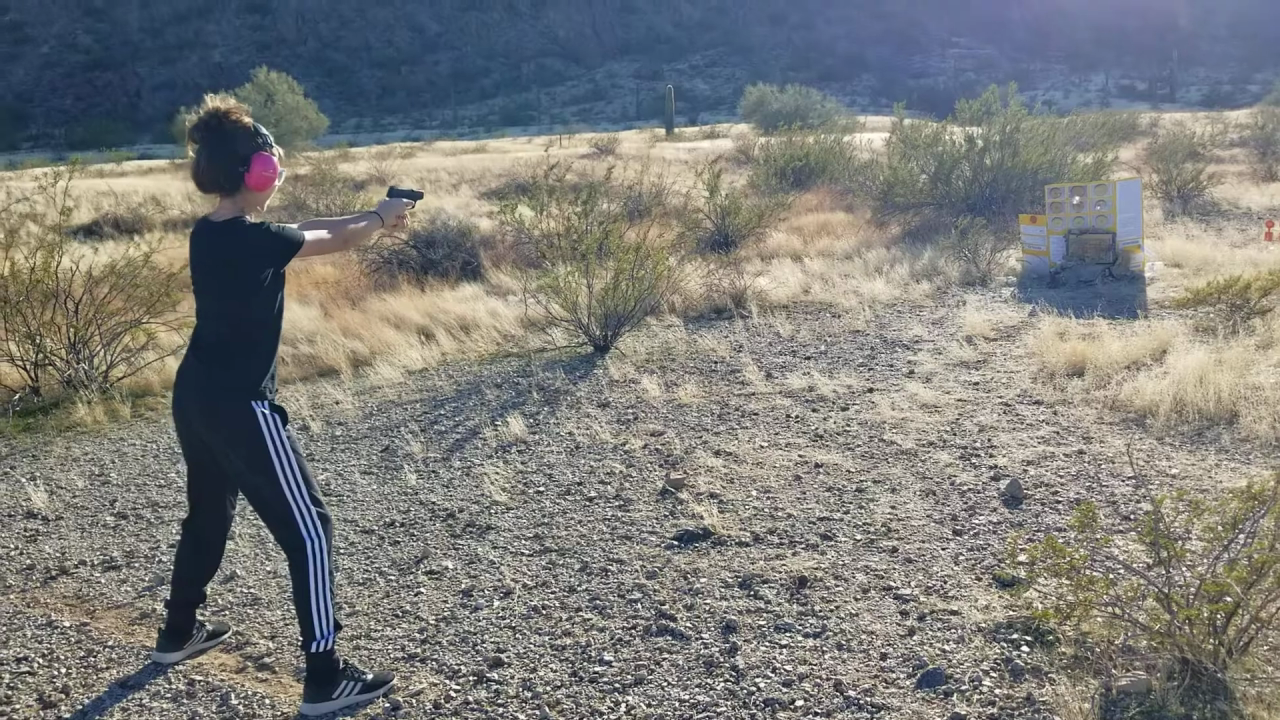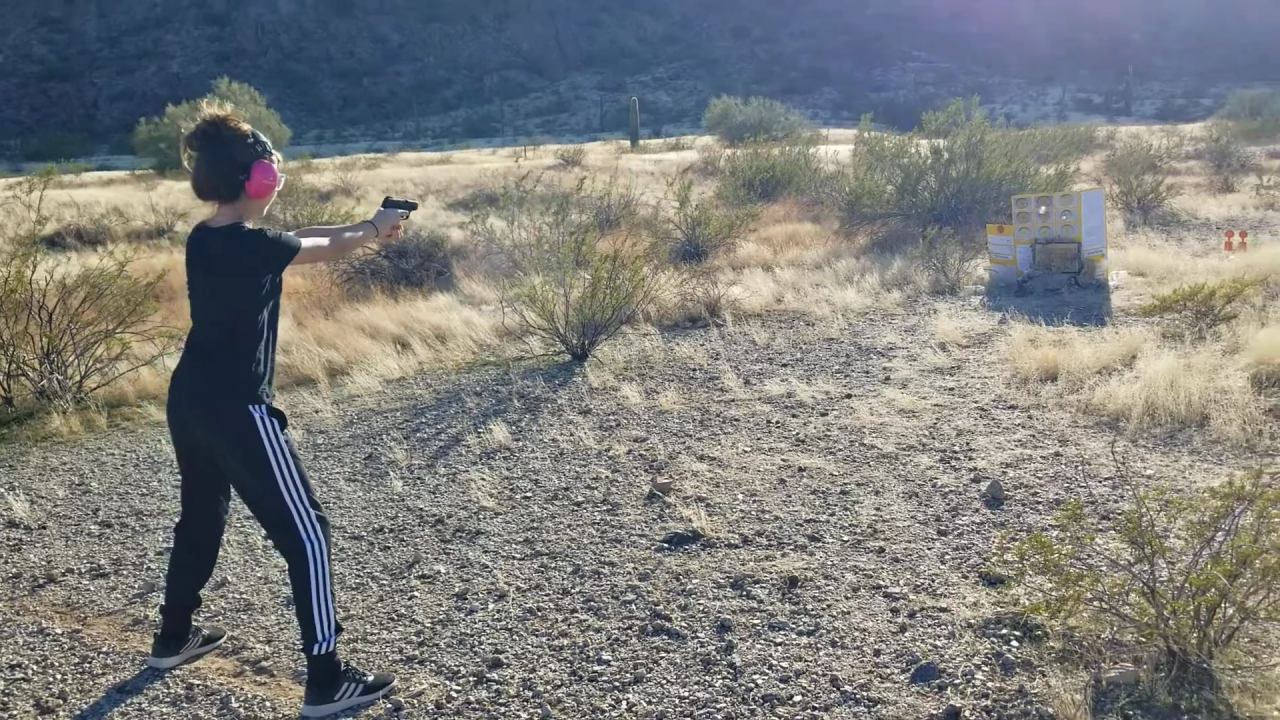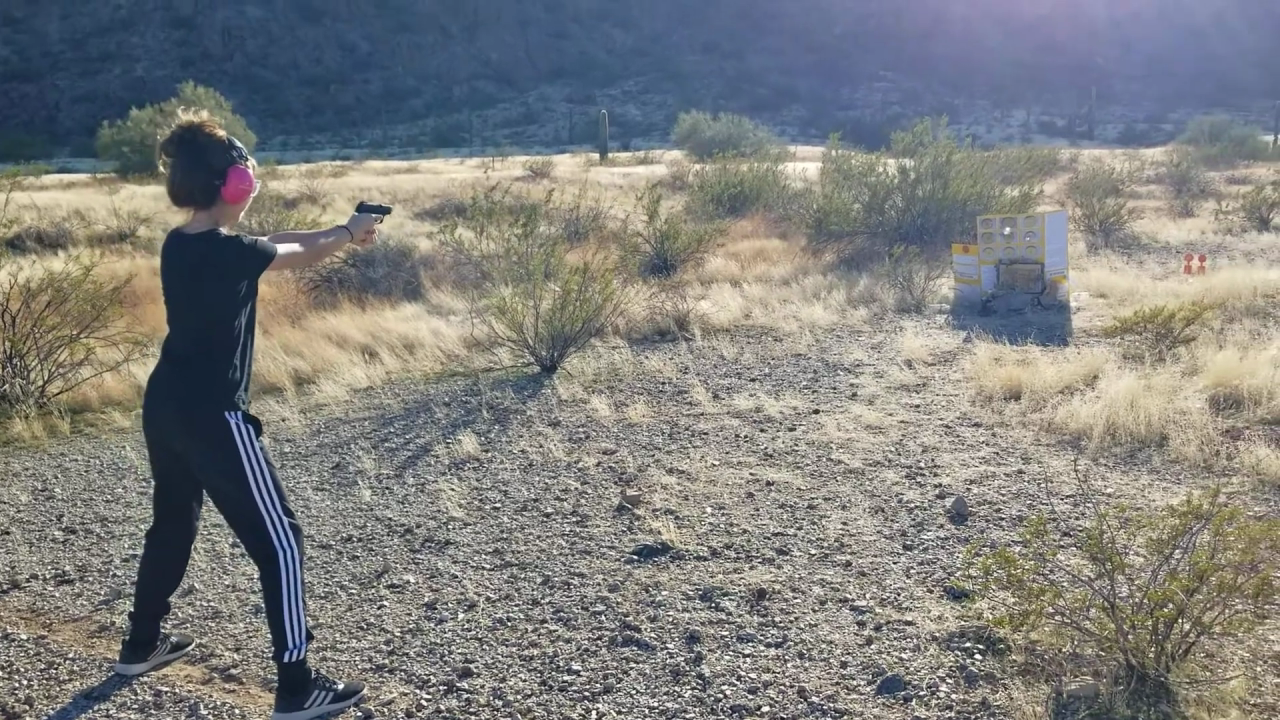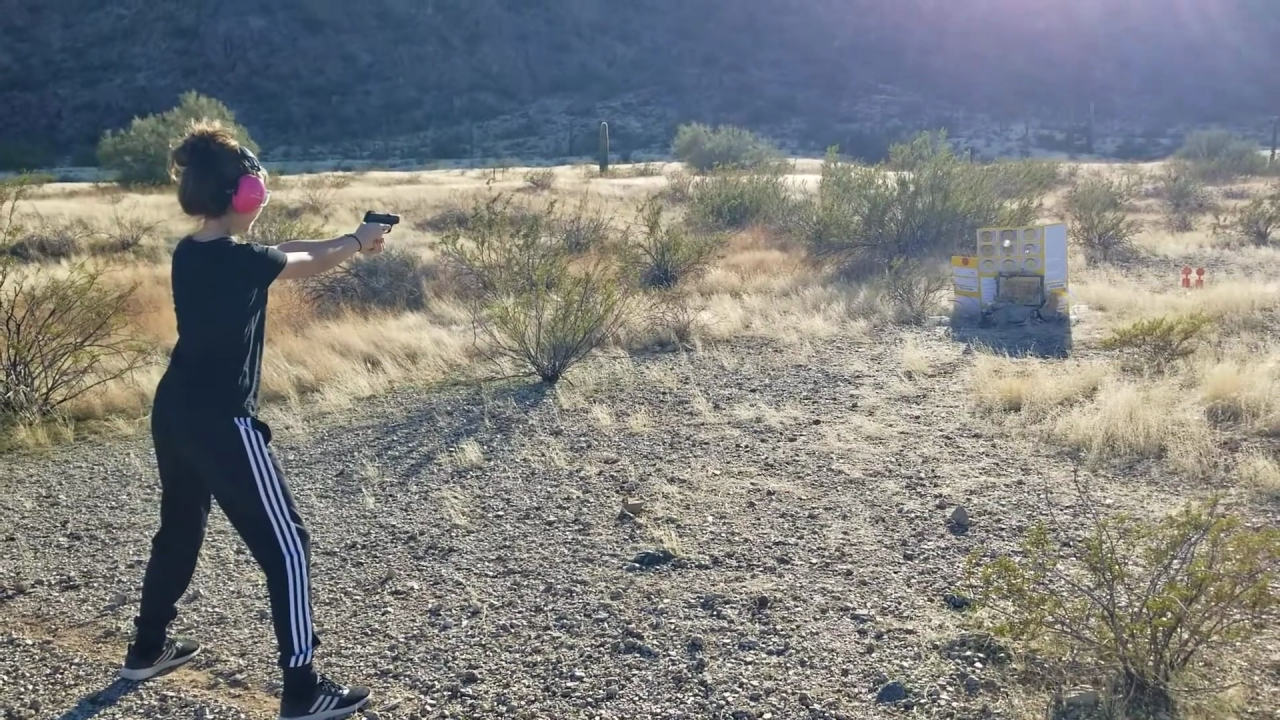
dt=0.5s
person 1, frame 1
left shoulder: (207, 234)
right shoulder: (254, 240)
left elbow: (307, 231)
right elbow: (330, 241)
left wrist: (371, 217)
right wrist: (380, 218)
left hip: (195, 395)
right hip: (239, 406)
left knee: (208, 512)
right knee: (307, 532)
left ankle: (177, 631)
person 1, frame 2
left shoulder: (203, 240)
right shoulder: (253, 246)
left elbow: (303, 239)
right elbow: (326, 249)
left wrist: (364, 228)
right wrist: (375, 228)
left hip: (190, 400)
right hip: (237, 410)
left knee: (201, 516)
right knee: (306, 535)
left ankle: (173, 637)
person 1, frame 3
left shoulder: (178, 245)
right shoulder: (228, 252)
left elbow: (274, 242)
right elbow: (300, 253)
left wrist: (339, 231)
right wrist: (349, 232)
left hip: (165, 406)
right hip: (213, 417)
left knee: (172, 523)
right knee: (278, 543)
left ankle: (141, 644)
person 1, frame 4
left shoulder: (189, 253)
right shoulder: (241, 261)
left elbow: (288, 250)
right elbow: (309, 263)
left wrist: (347, 240)
right wrist: (358, 242)
left hip: (174, 412)
right hip: (221, 423)
left knee: (179, 529)
right knee: (286, 548)
left ankle: (147, 649)
